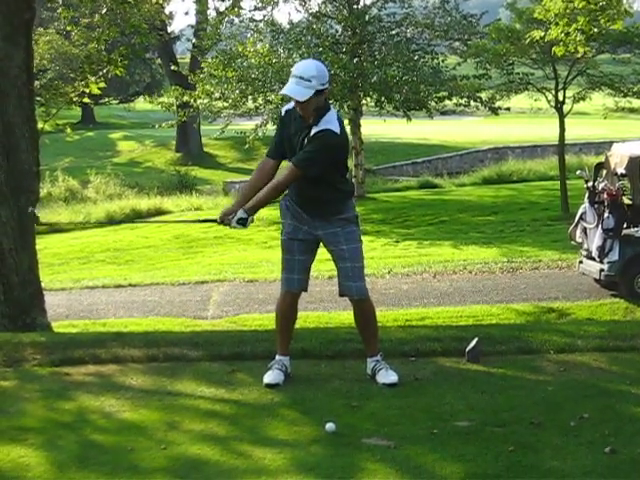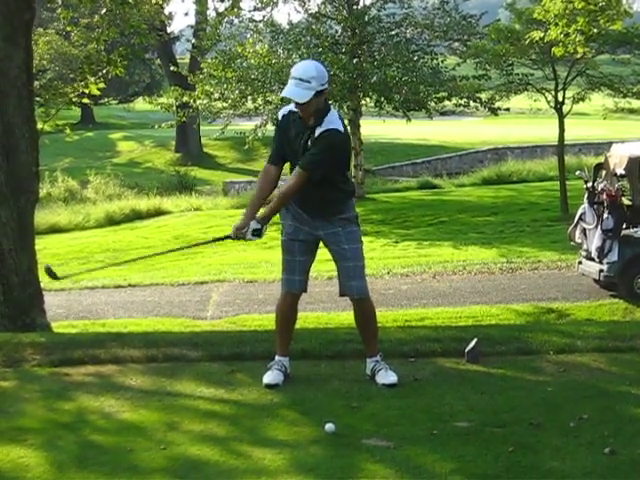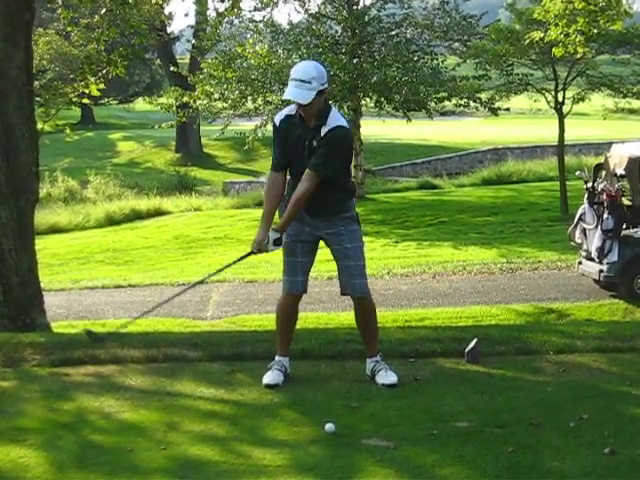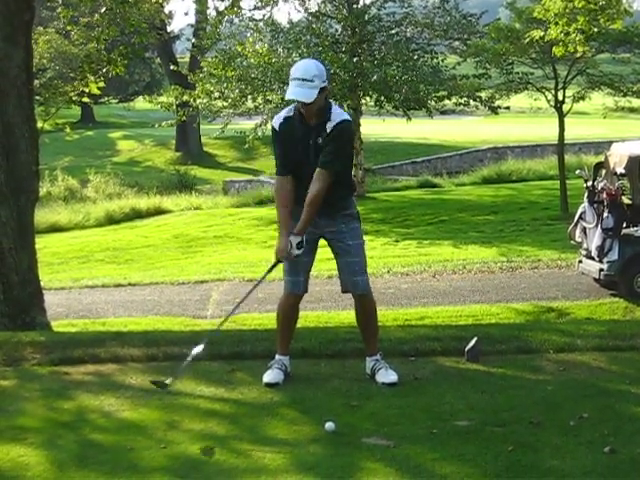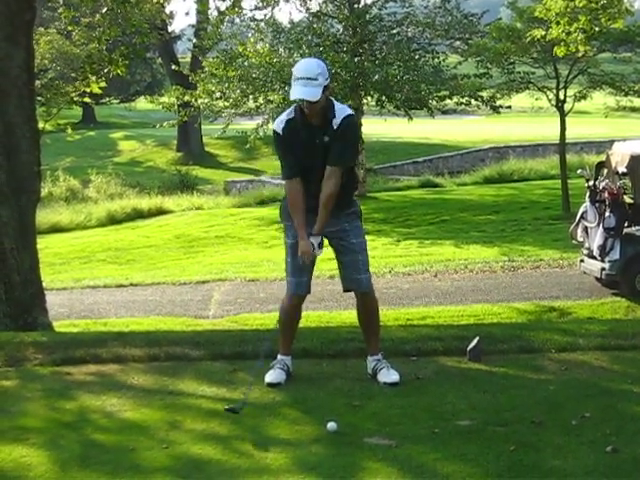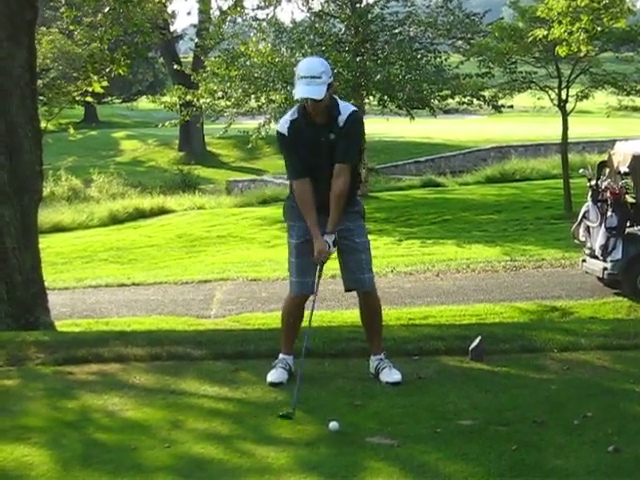
dt=0.1s
person 1, frame 1
left shoulder: (330, 134)
right shoulder: (289, 114)
left elbow: (287, 177)
right elbow: (269, 163)
left wrist: (248, 210)
right wrist: (237, 203)
left hip: (337, 216)
right hip: (298, 213)
left knee: (357, 292)
right knee: (290, 291)
left ankle: (375, 360)
right ankle: (281, 359)
person 1, frame 2
left shoulder: (333, 133)
right shoulder: (288, 117)
left elbow: (296, 182)
right elbow: (272, 169)
left wrist: (262, 220)
right wrist: (247, 213)
left hip: (338, 216)
right hip: (298, 213)
left knee: (358, 292)
right knee: (290, 291)
left ankle: (374, 360)
right ankle: (281, 360)
person 1, frame 3
left shoulder: (337, 131)
right shoulder: (284, 121)
left elbow: (308, 186)
right elbow: (276, 176)
left wrist: (279, 229)
right wrist: (264, 225)
left hip: (339, 215)
right hip: (297, 215)
left knee: (359, 292)
right knee: (291, 291)
left ankle: (374, 360)
right ankle: (281, 360)
person 1, frame 4
left shoulder: (340, 125)
right shoulder: (283, 123)
left elbow: (320, 184)
right elbow: (284, 180)
left wrist: (297, 232)
right wrist: (283, 233)
left hip: (340, 213)
right hip: (298, 213)
left knee: (360, 289)
right knee: (292, 291)
left ankle: (374, 359)
right ankle: (281, 359)
person 1, frame 5
left shoulder: (345, 121)
right shoulder: (283, 127)
left elbow: (333, 181)
right elbow: (292, 183)
left wrist: (320, 232)
right wrist: (302, 235)
left hip: (343, 211)
right hip: (300, 213)
left knee: (363, 287)
right knee: (295, 292)
left ankle: (375, 358)
right ankle: (283, 359)
person 1, frame 6
left shoulder: (349, 118)
right shoulder: (288, 127)
left elbow: (341, 178)
right elbow: (300, 183)
left wrist: (331, 231)
right wrist: (314, 236)
left hip: (346, 210)
right hip: (304, 212)
left knee: (366, 287)
right knee: (299, 292)
left ankle: (378, 358)
right ankle: (285, 358)
